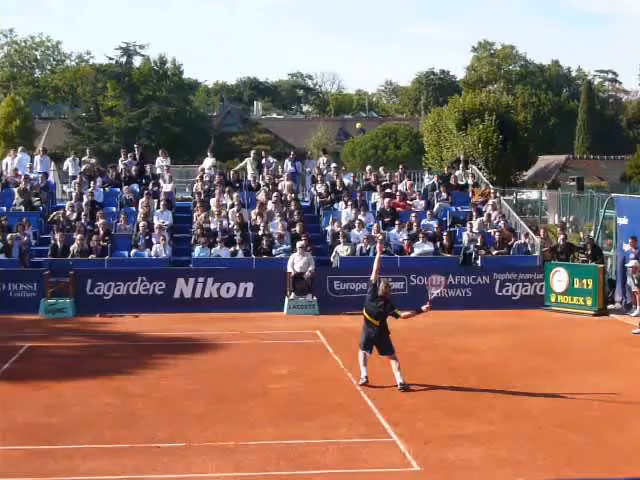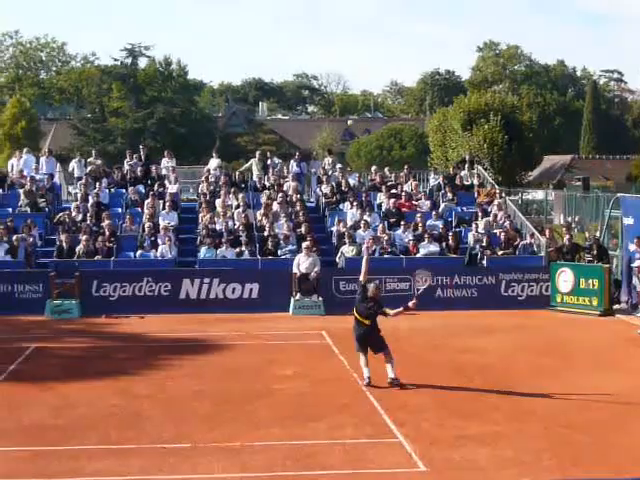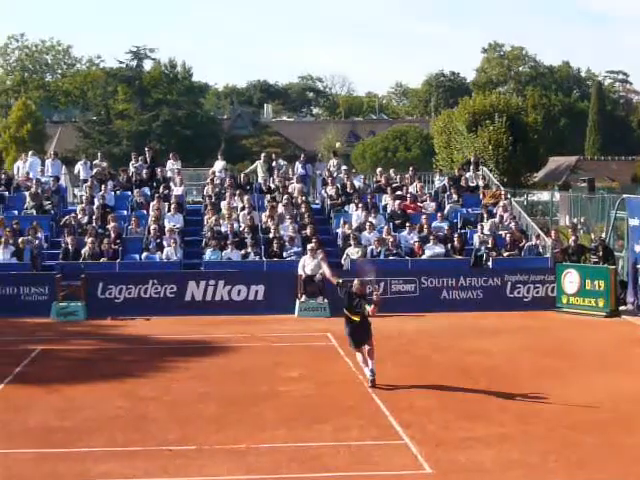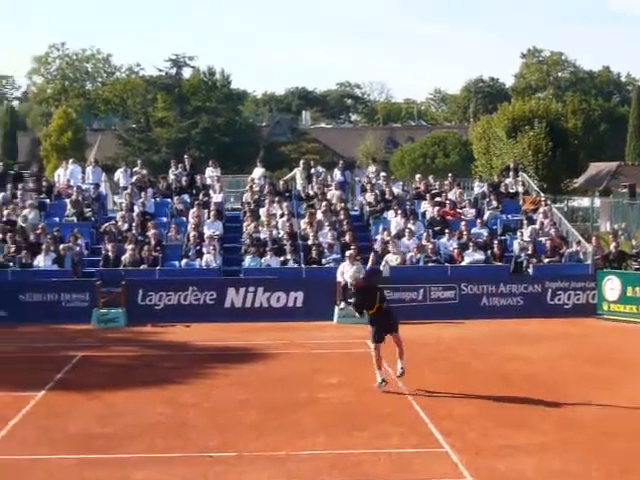
dt=0.2s
person 1, frame 1
left shoulder: (372, 293)
right shoulder: (387, 305)
left elbow: (375, 273)
right elbow: (403, 315)
left wrist: (378, 255)
right wrist: (421, 310)
left hip: (368, 331)
right hip: (381, 333)
left knee: (363, 352)
right knee: (392, 357)
left ankle: (364, 377)
right ankle: (400, 382)
person 1, frame 2
left shoulder: (362, 294)
right shoulder: (376, 305)
left elbow: (363, 274)
right elbow: (392, 313)
left wrist: (366, 255)
right wrist: (407, 306)
left hip: (359, 332)
right hip: (372, 332)
left knee: (363, 354)
right knee: (387, 353)
left ankle: (367, 377)
right ankle: (392, 377)
person 1, frame 3
left shoulder: (345, 290)
right shoulder: (362, 301)
left elbow: (331, 277)
right elbow: (371, 312)
right wrist: (375, 301)
left hip: (352, 327)
right hip: (364, 325)
left knee: (359, 351)
right knee: (370, 346)
left ankle: (370, 376)
right ankle: (371, 369)
person 1, frame 4
left shoulder: (357, 300)
right shoulder: (370, 281)
left elbow: (360, 314)
right elbow: (378, 271)
left hip: (377, 320)
right hip: (388, 314)
left knee: (376, 349)
right knee: (397, 340)
left ankle: (381, 378)
right ankle: (400, 366)
